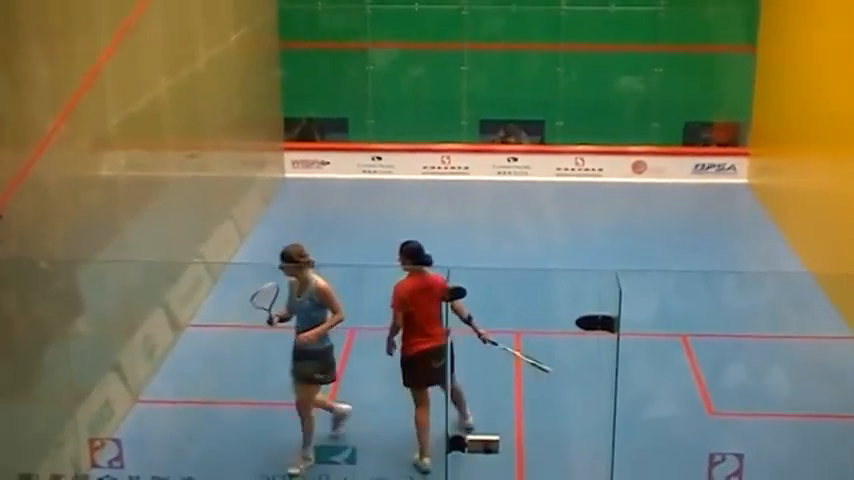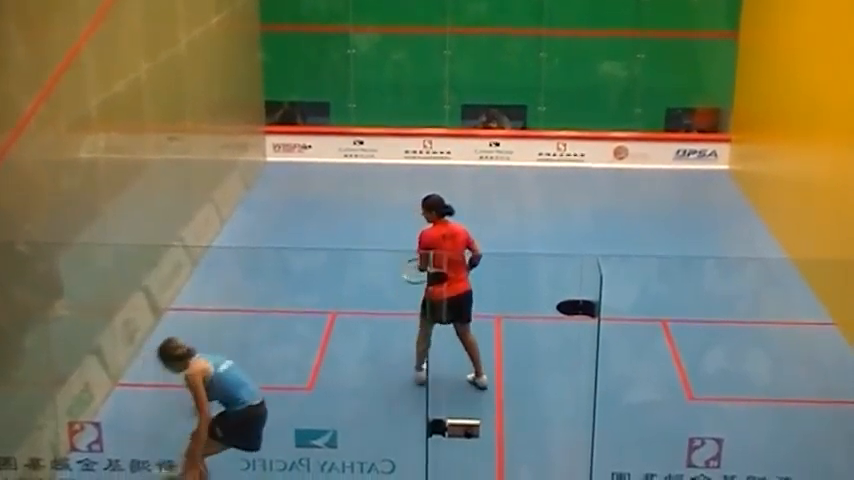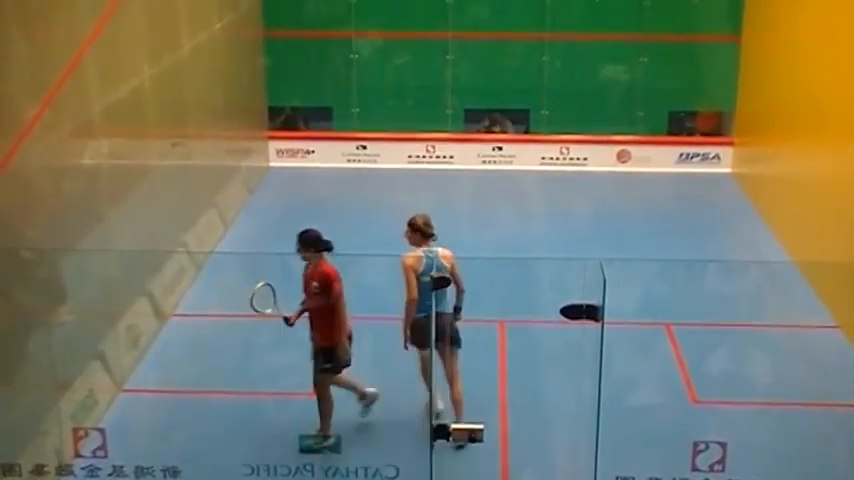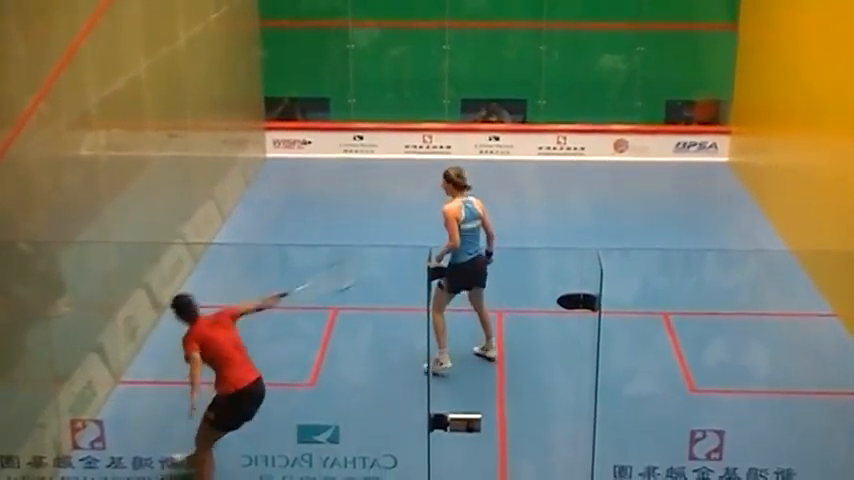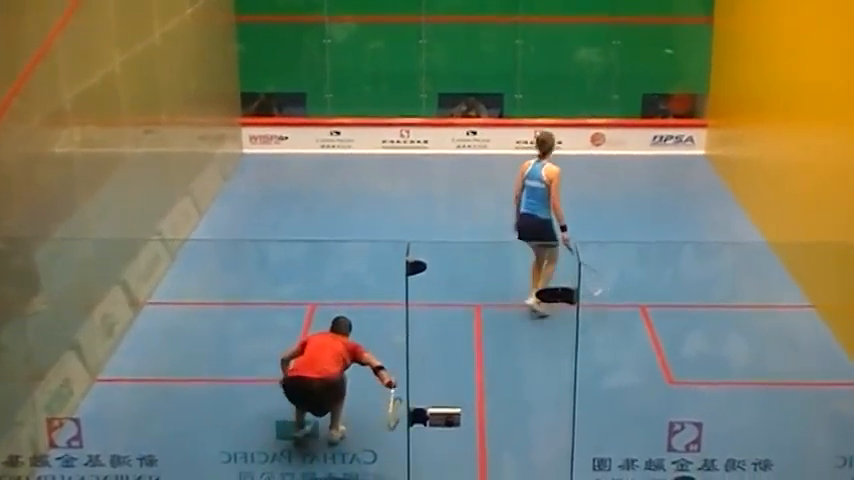
dt=1s
person 1, frame 1
left shoulder: (319, 287)
right shoulder: (292, 284)
left elbow: (338, 315)
left wrist: (315, 332)
right wrist: (279, 317)
left hip: (319, 352)
right hip: (301, 349)
left knee: (303, 407)
right knee: (304, 402)
left ankle: (306, 454)
right ankle: (340, 411)
person 1, frame 2
left shoulder: (193, 372)
right shoulder: (207, 360)
left elbow: (205, 416)
left hip: (248, 414)
right hip: (256, 408)
left knee: (192, 456)
right knee: (197, 441)
person 1, frame 3
left shoulder: (409, 259)
right shoulder: (447, 255)
left elbow: (412, 298)
right elbow: (460, 289)
left wrist: (405, 329)
right wrist: (457, 309)
left hip: (421, 321)
right hip: (444, 319)
left knee: (424, 361)
right knee: (453, 376)
left ankle: (435, 401)
person 1, frame 4
left shoulder: (449, 209)
right shoulder: (478, 204)
left elbow: (454, 244)
right elbow: (491, 234)
left wrist: (439, 257)
right wrist: (489, 253)
left hip: (460, 267)
right hip: (479, 263)
left knee: (436, 309)
right knee: (478, 305)
left ankle: (443, 359)
right ankle: (489, 348)
person 1, frame 5
left shoulder: (526, 166)
right shoulder: (553, 171)
left elbow: (517, 195)
right elbow: (555, 203)
left wrist: (517, 215)
right wrist: (564, 229)
left hip: (525, 220)
right hip: (541, 222)
left knee: (539, 258)
right knee: (552, 261)
left ankle: (534, 297)
right ankle: (535, 298)
person 2, frame 1
left shoulder: (401, 288)
right shoulder: (439, 281)
left elbow: (398, 324)
right elbow: (458, 309)
left wrist: (390, 340)
right wrist: (475, 328)
left hip: (415, 352)
right hip: (441, 345)
left knee: (421, 405)
right knee: (450, 383)
left ankle: (423, 457)
right ankle: (465, 418)
person 2, frame 2
left shoulder: (426, 235)
right shoulder: (461, 231)
left elbow: (423, 267)
right elbow: (477, 255)
left wrist: (424, 265)
left hip: (436, 296)
right hip: (462, 292)
left knee: (424, 331)
right knee: (464, 333)
left ankle: (420, 371)
right ankle: (480, 376)
person 2, frame 3
left shoulder: (328, 273)
right shoulder: (309, 269)
left elbow: (340, 308)
left wrist: (342, 341)
right wrist: (298, 313)
left hip: (333, 340)
right hip: (320, 337)
left knee: (320, 386)
right knee: (325, 380)
left ankle: (325, 434)
right ankle: (366, 394)
person 2, frame 4
left shoulder: (191, 337)
right shoulder: (222, 317)
left elbow: (196, 367)
right elbow: (248, 308)
left wrist: (194, 398)
right wrist: (266, 303)
left hip: (234, 394)
right hip: (256, 386)
left knee: (203, 443)
right knee: (211, 422)
right ankle: (194, 460)
person 2, frame 5
left shoulder: (312, 338)
right shoulder: (351, 346)
left elbow: (284, 359)
right elbow: (371, 361)
left wrist: (287, 377)
right wrist: (385, 378)
left hip: (293, 385)
right hip: (323, 387)
right knee: (339, 380)
left ankle: (300, 427)
right ankle: (334, 429)
